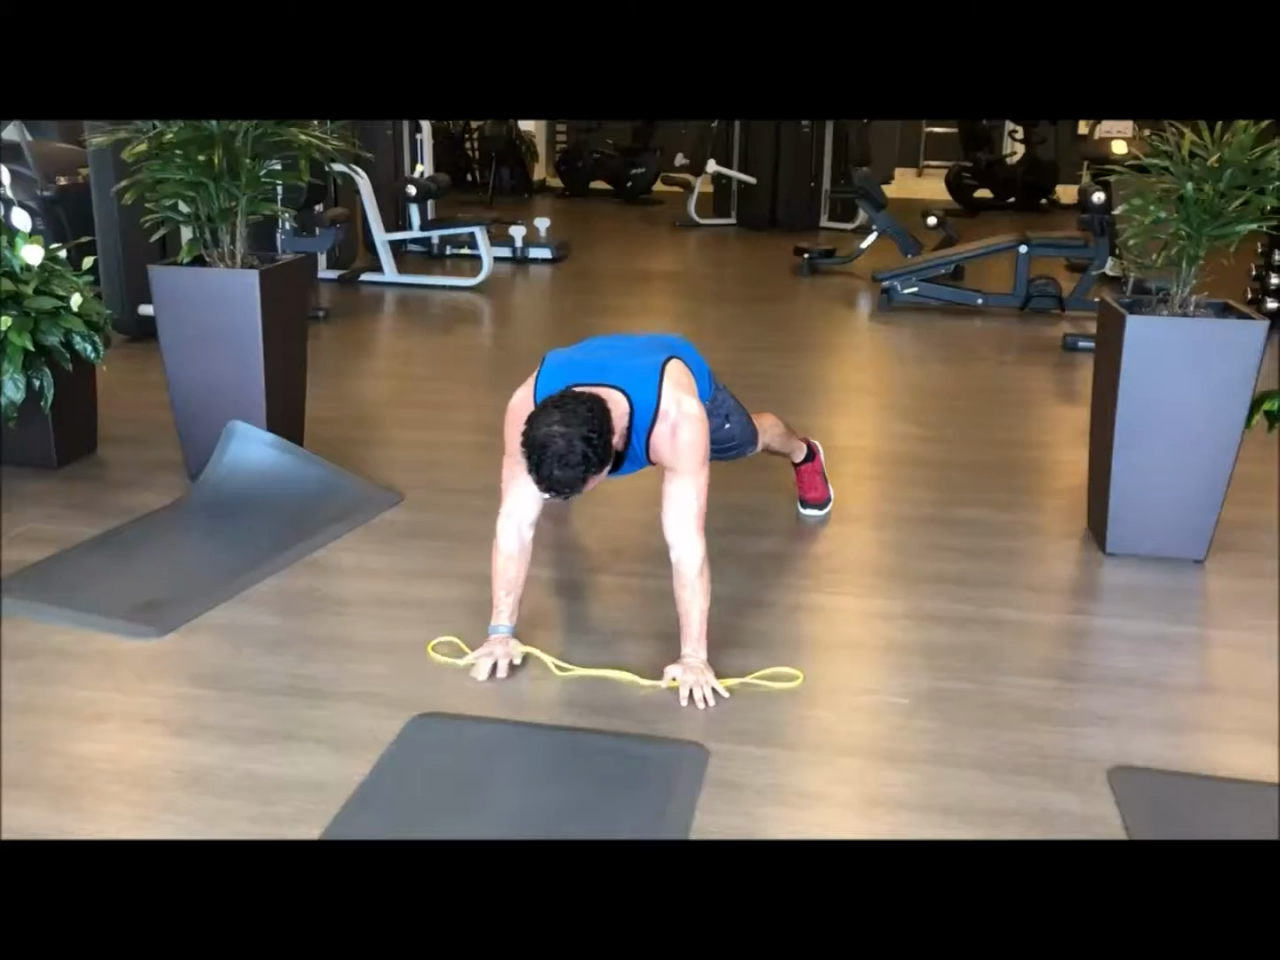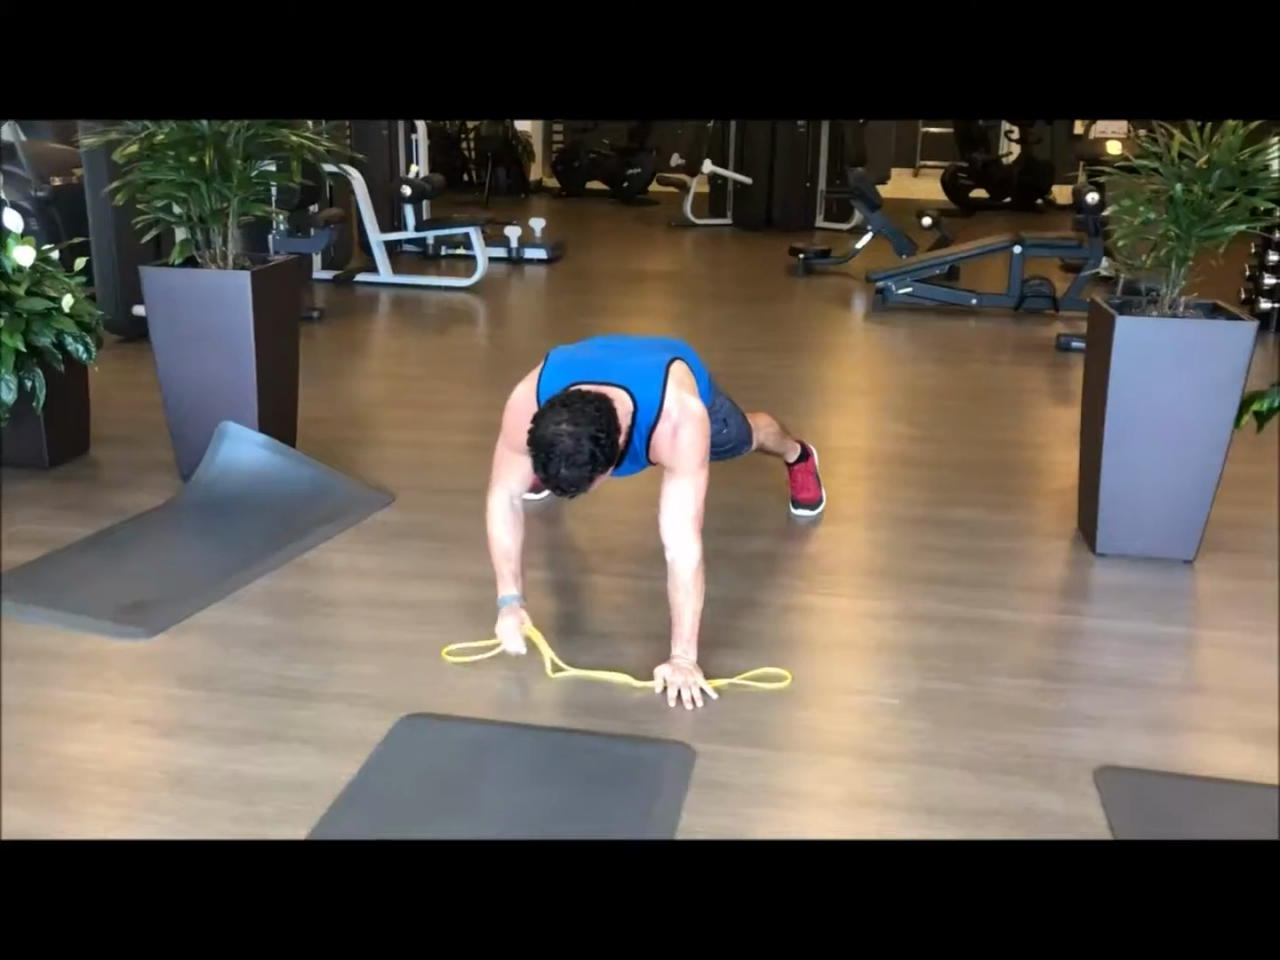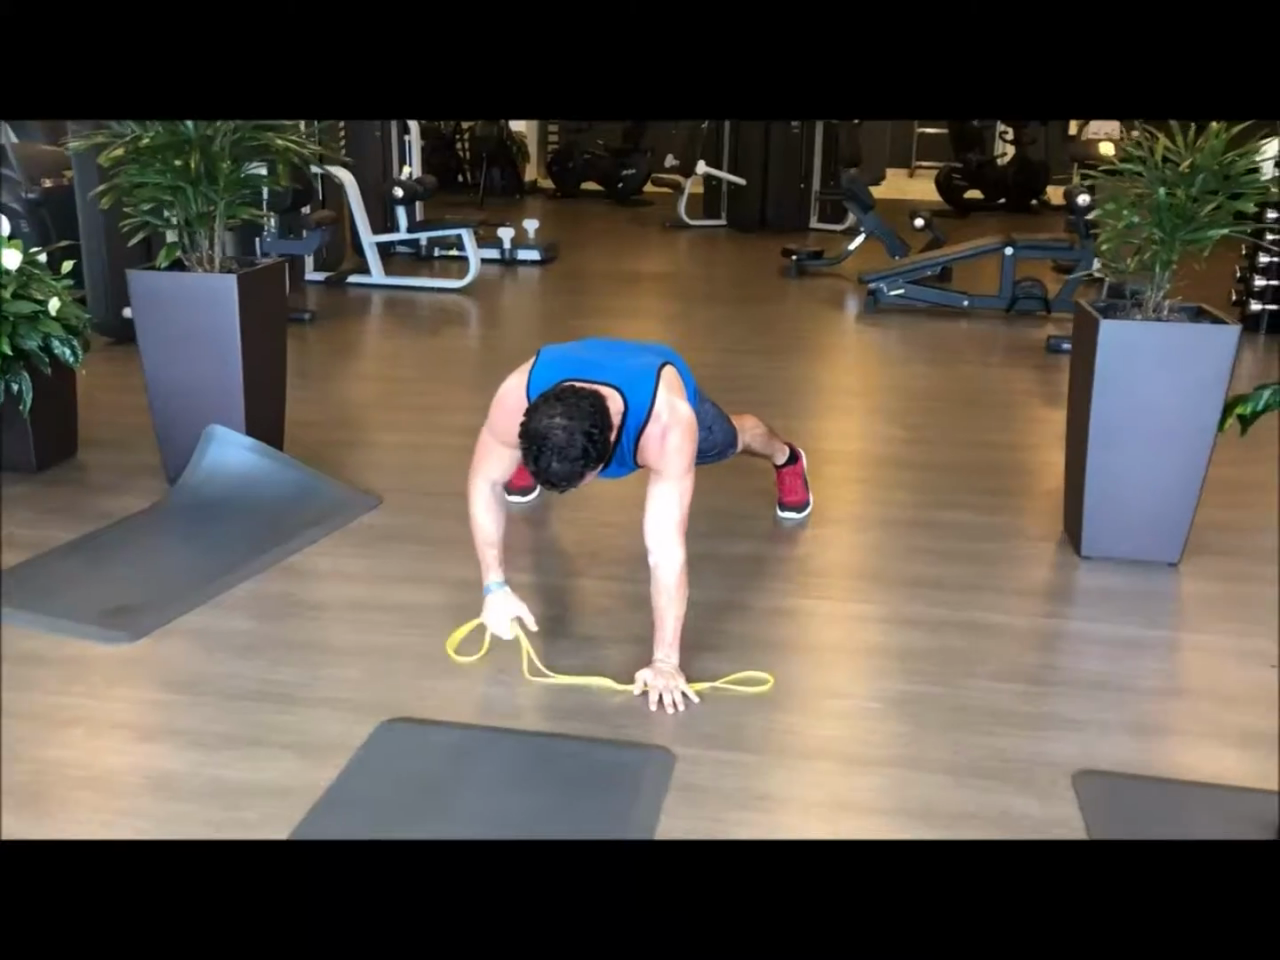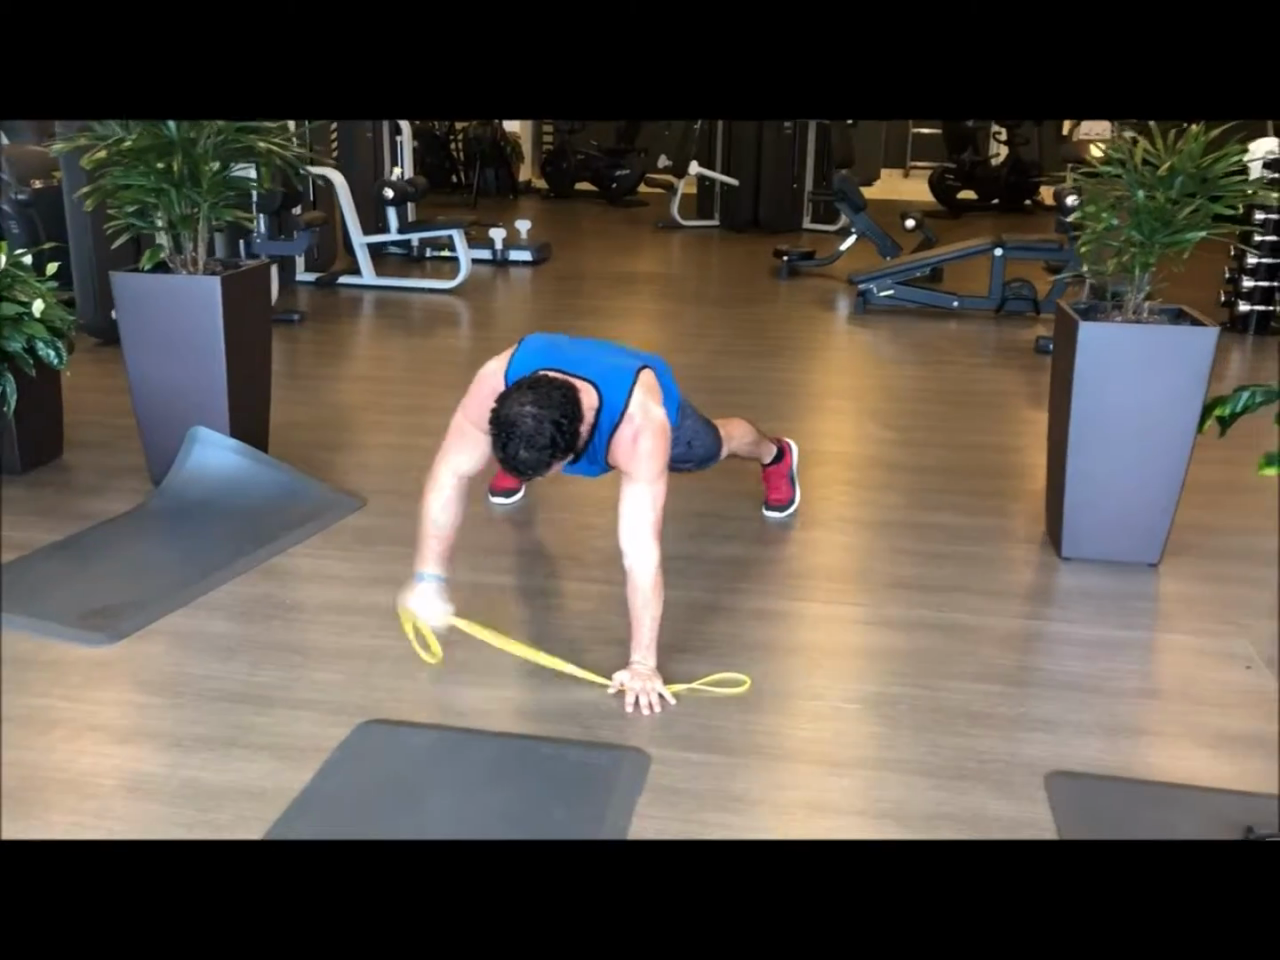
dt=0.2s
person 1, frame 1
left shoulder: (676, 420)
right shoulder: (529, 407)
left elbow: (685, 543)
right elbow: (515, 522)
left wrist: (694, 658)
right wrist: (501, 631)
left hip: (687, 372)
left knee: (750, 439)
left ankle: (803, 453)
person 1, frame 2
left shoulder: (678, 421)
right shoulder: (528, 404)
left elbow: (682, 545)
right elbow: (504, 497)
left wrist: (683, 658)
right wrist: (509, 600)
left hip: (677, 379)
left knee: (743, 438)
left ankle: (797, 454)
person 1, frame 3
left shoulder: (668, 424)
right shoulder: (517, 398)
left elbow: (665, 549)
right elbow: (484, 483)
left wrist: (664, 661)
right wrist: (495, 586)
left hip: (659, 390)
left knee: (729, 441)
right knee: (517, 475)
left ankle: (784, 456)
right ankle: (527, 468)
person 1, frame 4
left shoulder: (640, 428)
right shoulder: (498, 382)
left elbow: (641, 552)
right elbow: (449, 475)
left wrist: (642, 664)
right wrist: (428, 577)
left knee: (713, 444)
right knee: (521, 464)
left ankle: (774, 453)
right ankle: (513, 473)
